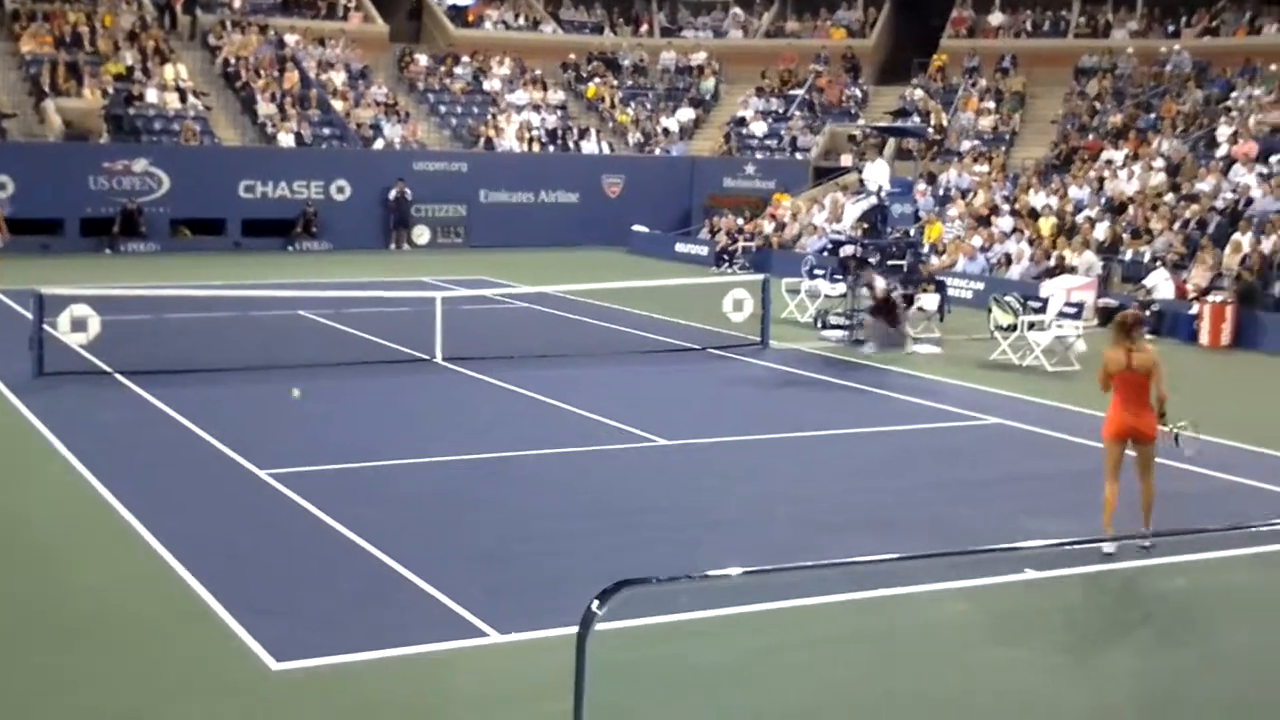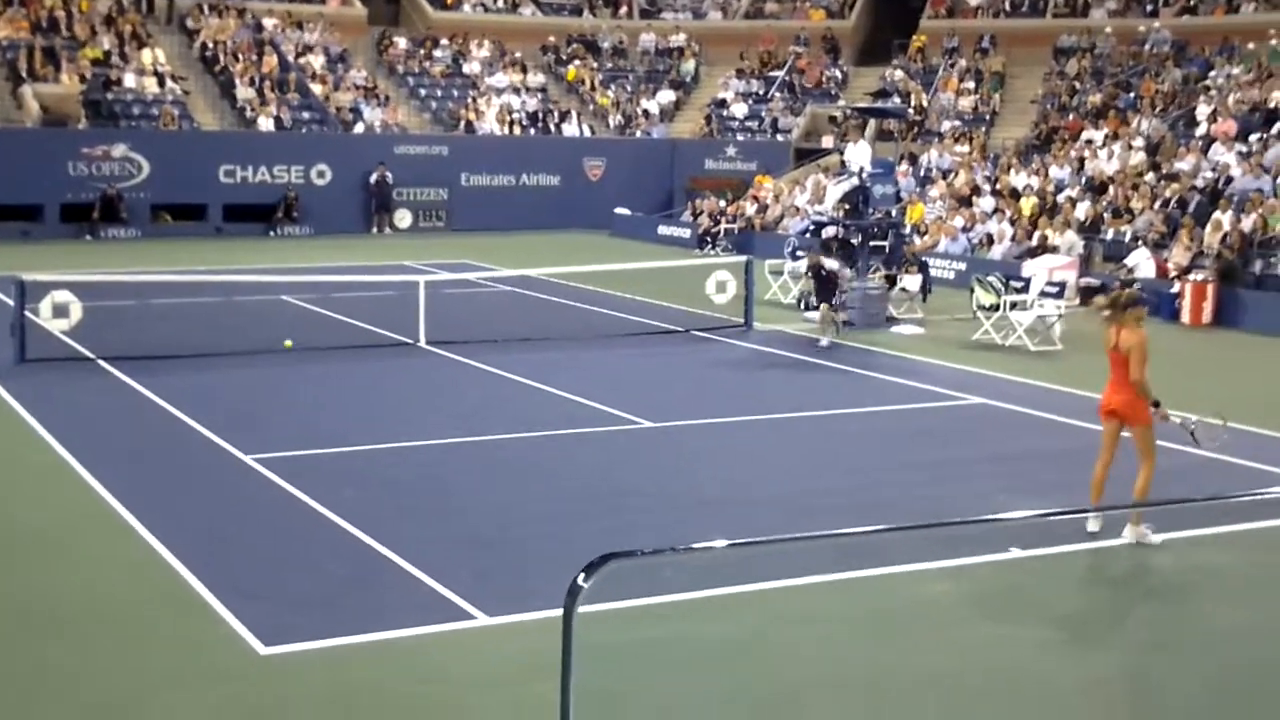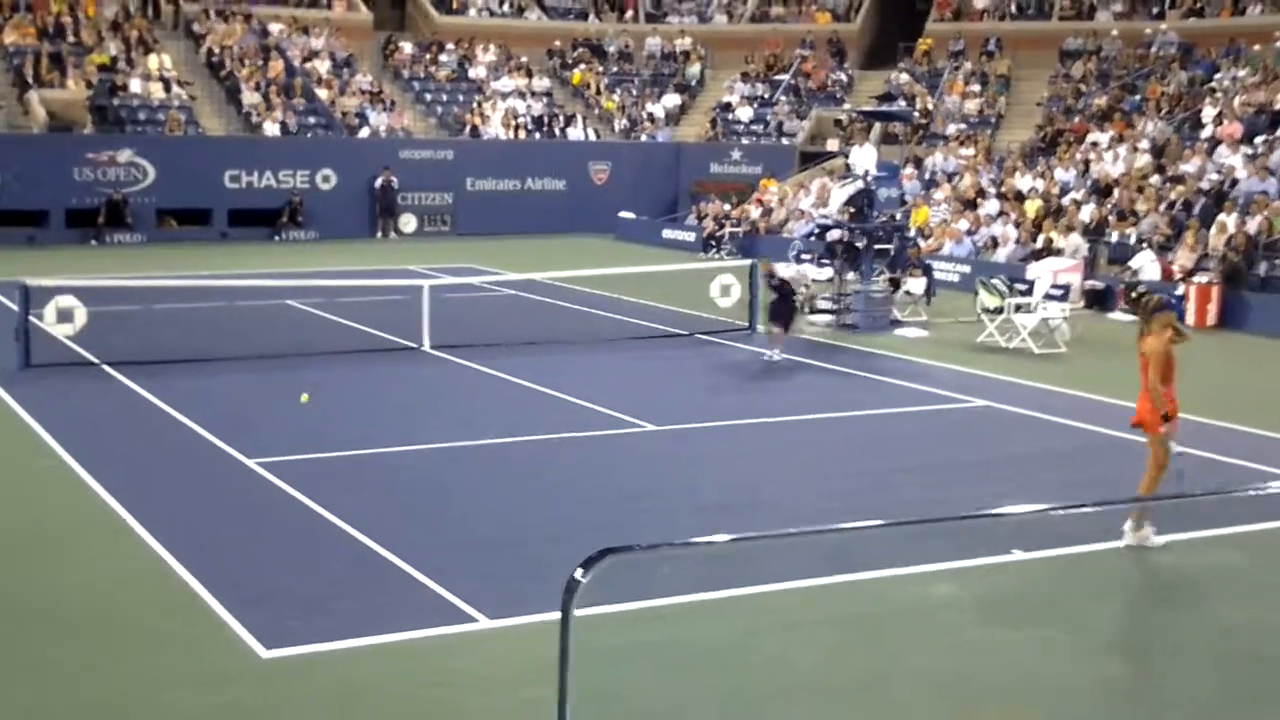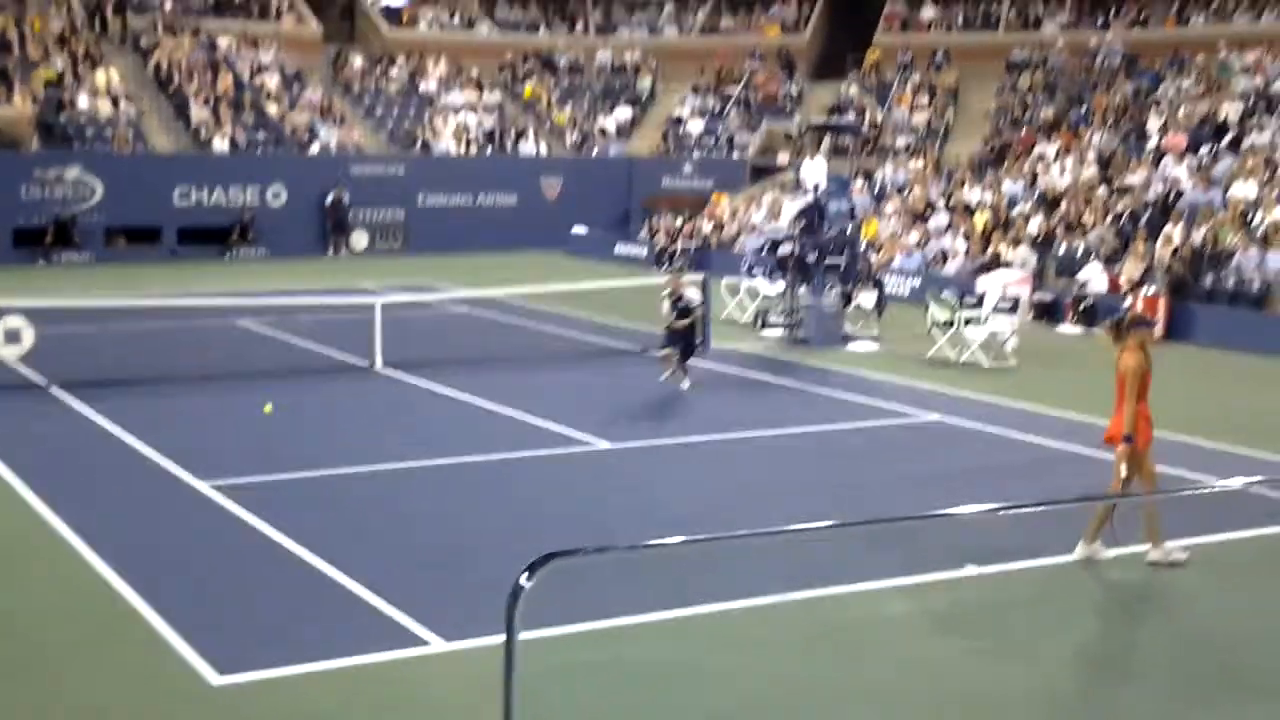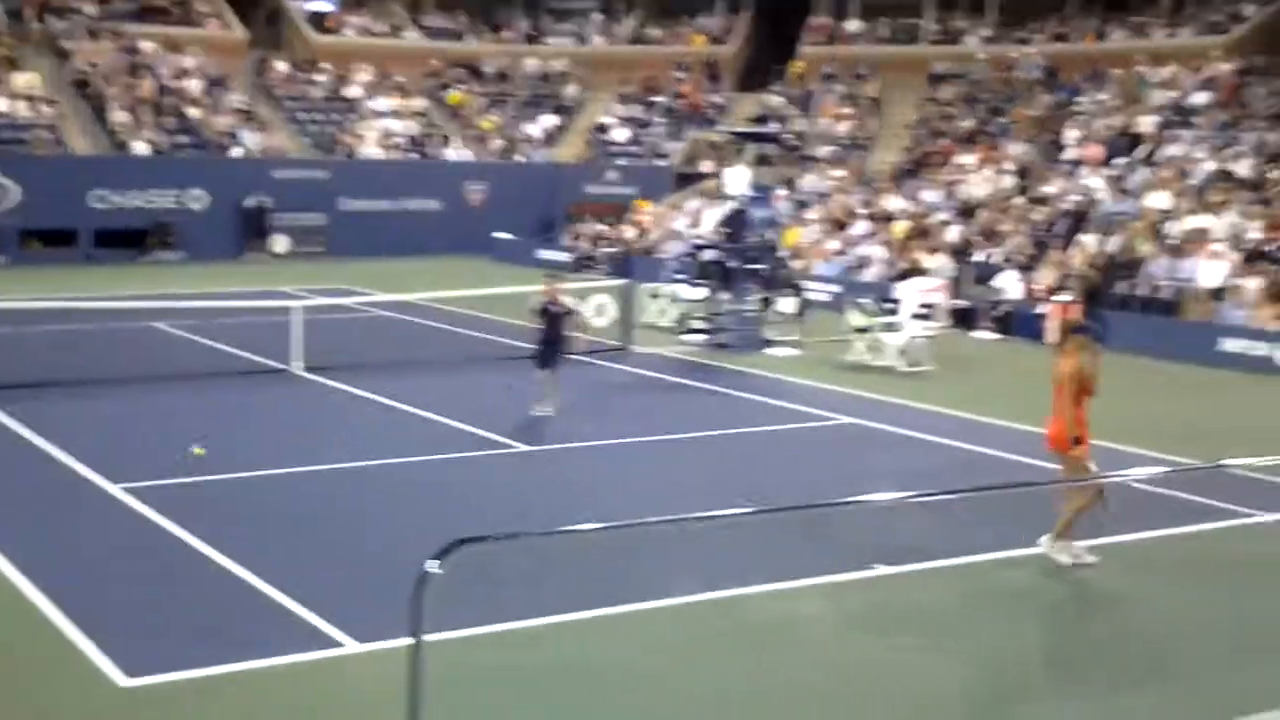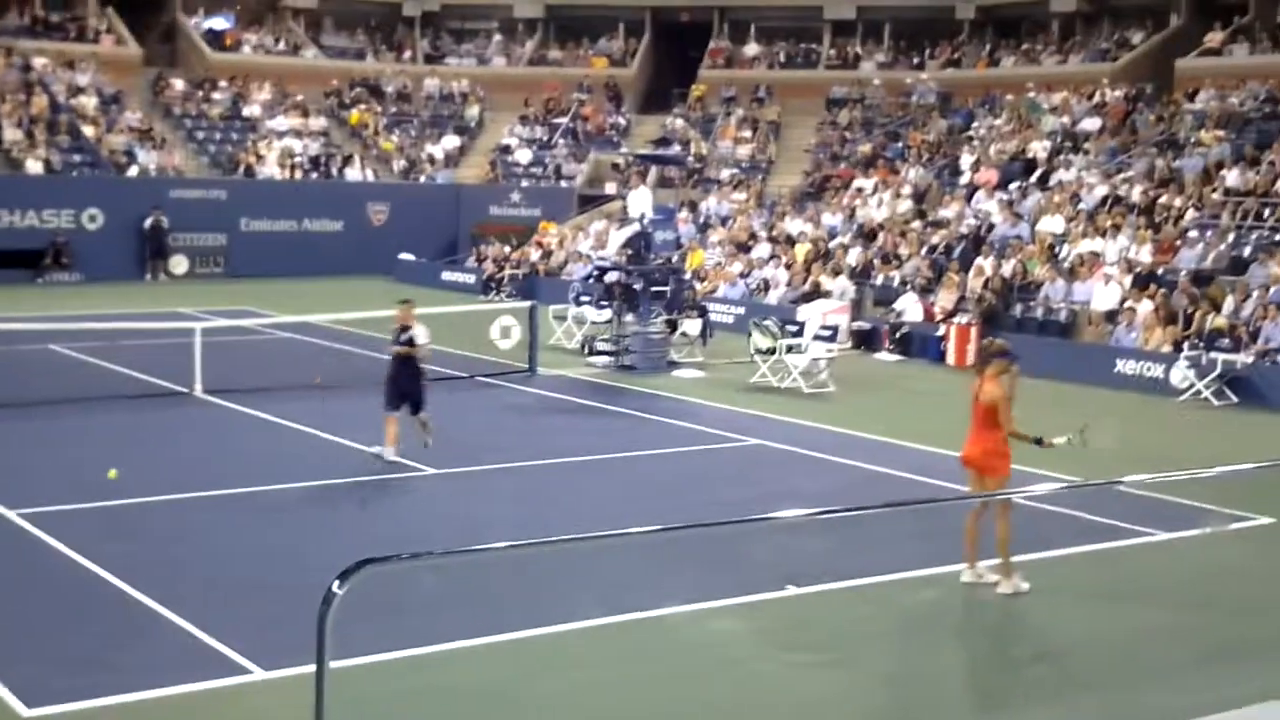
dt=0.3s
person 1, frame 1
left shoulder: (1109, 354)
right shoulder: (1150, 354)
right elbow: (1160, 395)
right wrist: (1160, 413)
left hip: (1117, 419)
right hip: (1143, 421)
left knee: (1111, 480)
right knee: (1146, 477)
left ankle: (1109, 538)
right ankle: (1145, 530)
person 1, frame 2
left shoulder: (1111, 330)
right shoulder: (1137, 335)
right elbow: (1136, 377)
left wrist: (1136, 323)
right wrist: (1155, 404)
left hip: (1112, 398)
right hip: (1133, 402)
left knee: (1104, 459)
right knee: (1147, 464)
left ankle: (1093, 516)
right ankle: (1134, 526)
person 1, frame 3
left shoulder: (1150, 337)
right shoulder: (1157, 344)
left elbow: (1183, 337)
right elbow: (1154, 385)
left wrist: (1171, 325)
right wrist: (1165, 418)
left hip: (1151, 407)
right hip: (1157, 410)
left knee: (1156, 469)
right knee: (1155, 472)
left ankle: (1134, 521)
right ankle: (1136, 531)
person 1, frame 4
left shoulder: (1132, 354)
right shoulder: (1134, 361)
right elbow: (1129, 402)
left wrist: (1145, 348)
right wrist: (1126, 439)
left hip: (1136, 427)
right hip: (1131, 428)
left knee: (1149, 484)
right knee: (1121, 489)
left ankle: (1157, 548)
right ankle: (1088, 543)
person 1, frame 5
left shoulder: (1072, 361)
right shoulder: (1072, 366)
left elbow: (1090, 391)
right elbow: (1066, 409)
left wrist: (1093, 360)
right wrist: (1077, 442)
left hip: (1063, 431)
right hip: (1068, 433)
left knee: (1075, 489)
right knee: (1092, 491)
left ankle: (1066, 546)
right ankle: (1055, 538)
person 1, frame 6
left shoulder: (980, 382)
right shoulder: (997, 389)
right elbow: (1009, 429)
left wrist: (1011, 381)
right wrist: (1037, 441)
left hip: (974, 449)
right hip: (991, 454)
left knee: (977, 509)
right knee: (1003, 514)
left ankle: (970, 568)
right ankle: (1007, 577)
